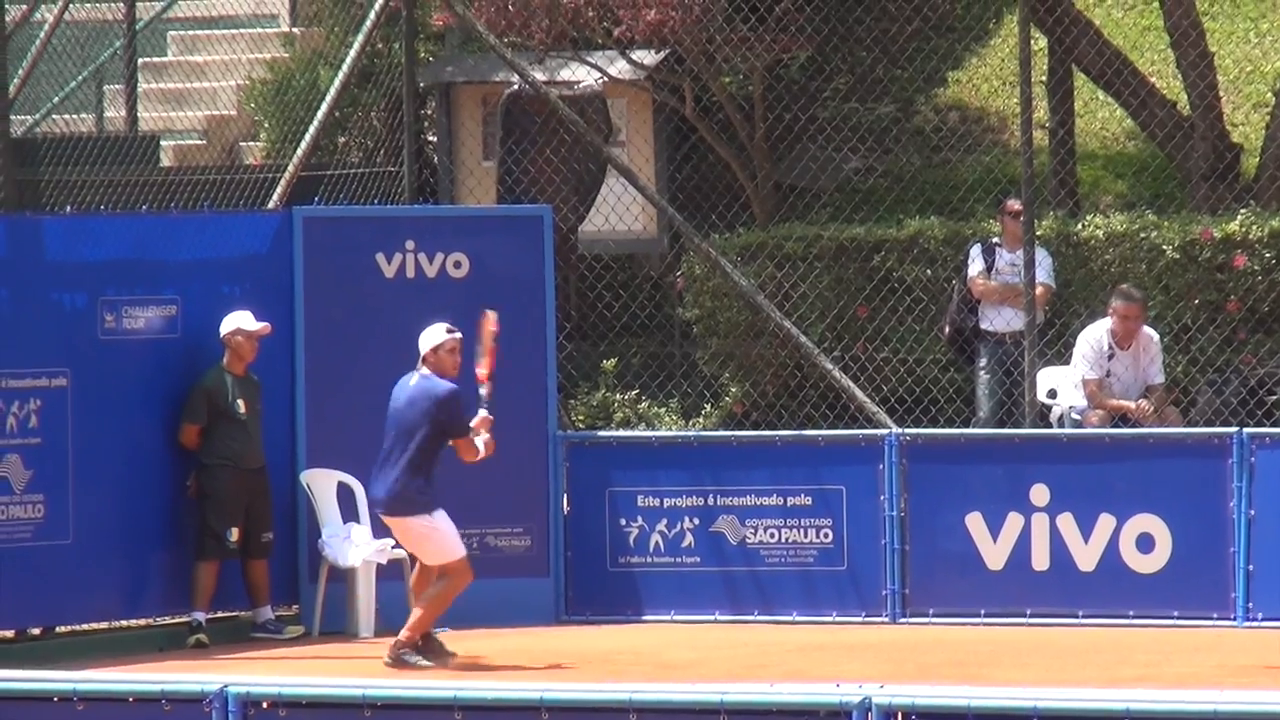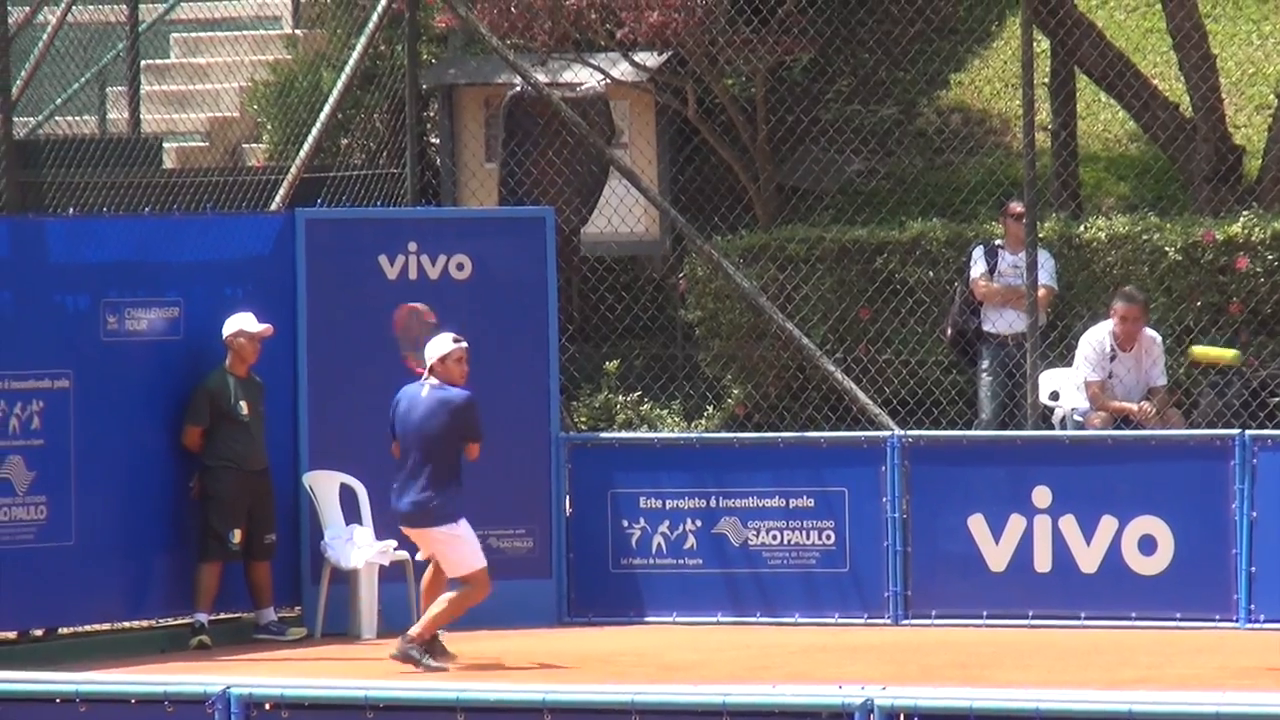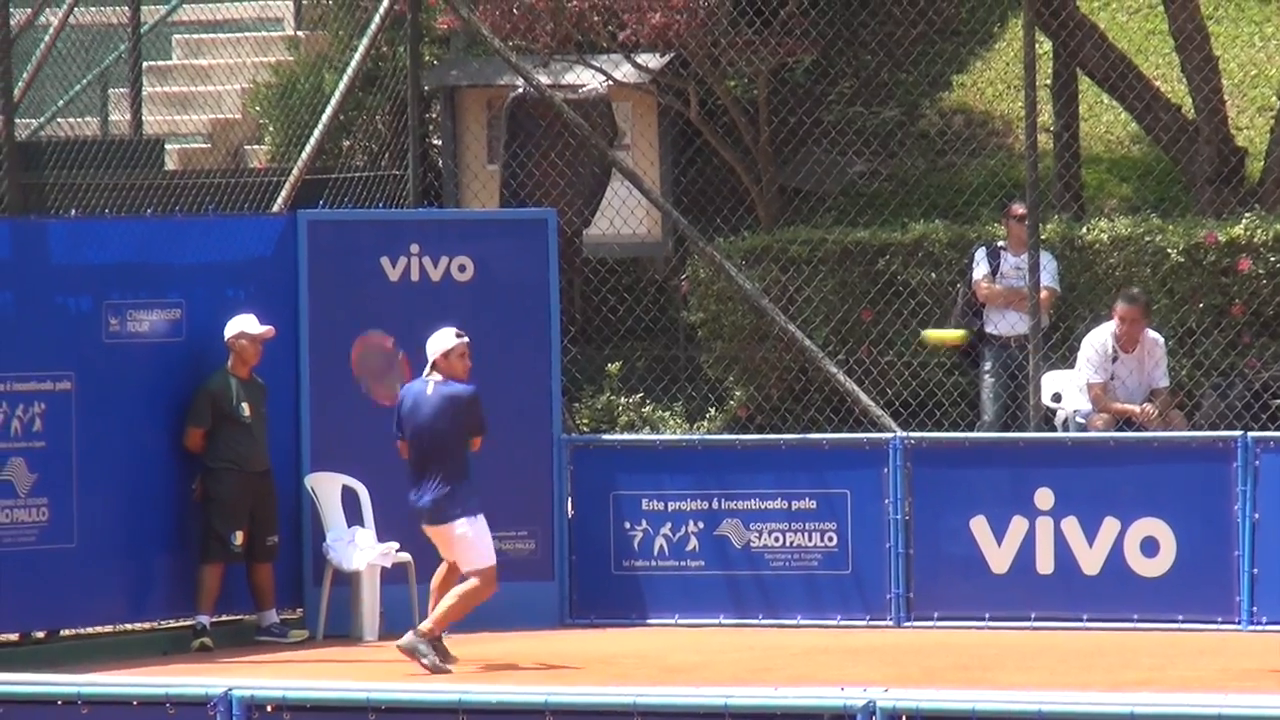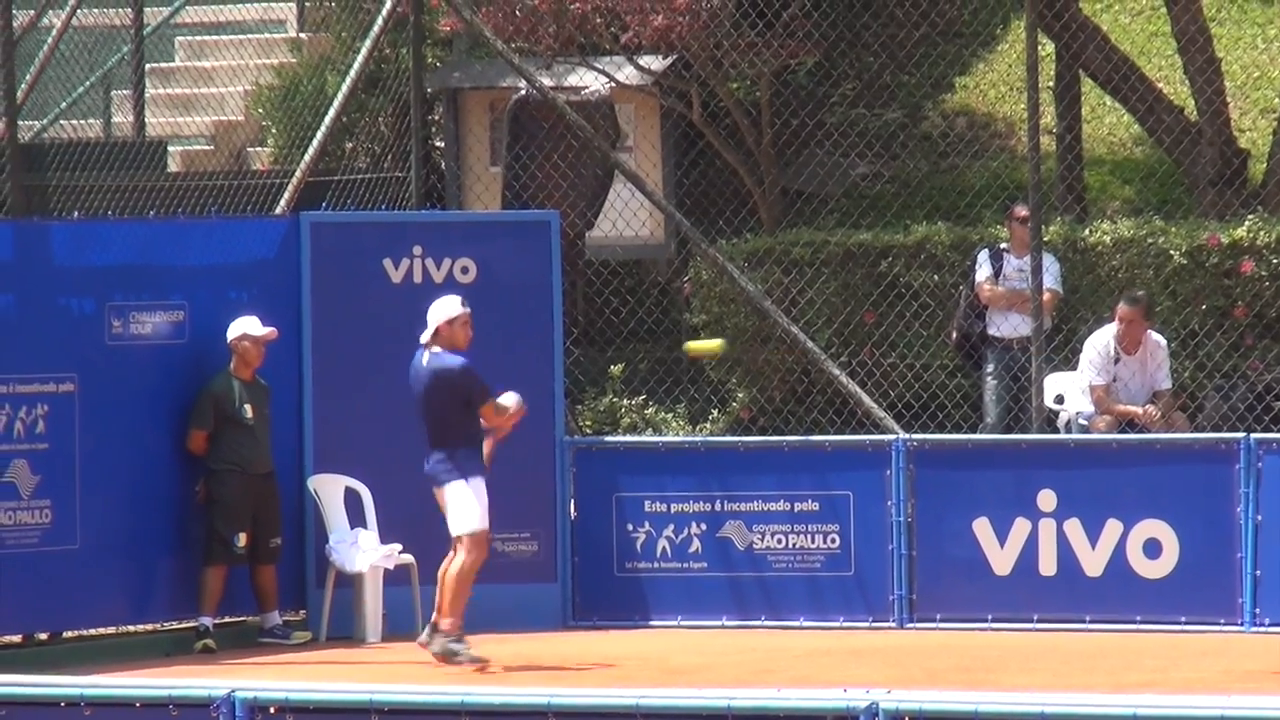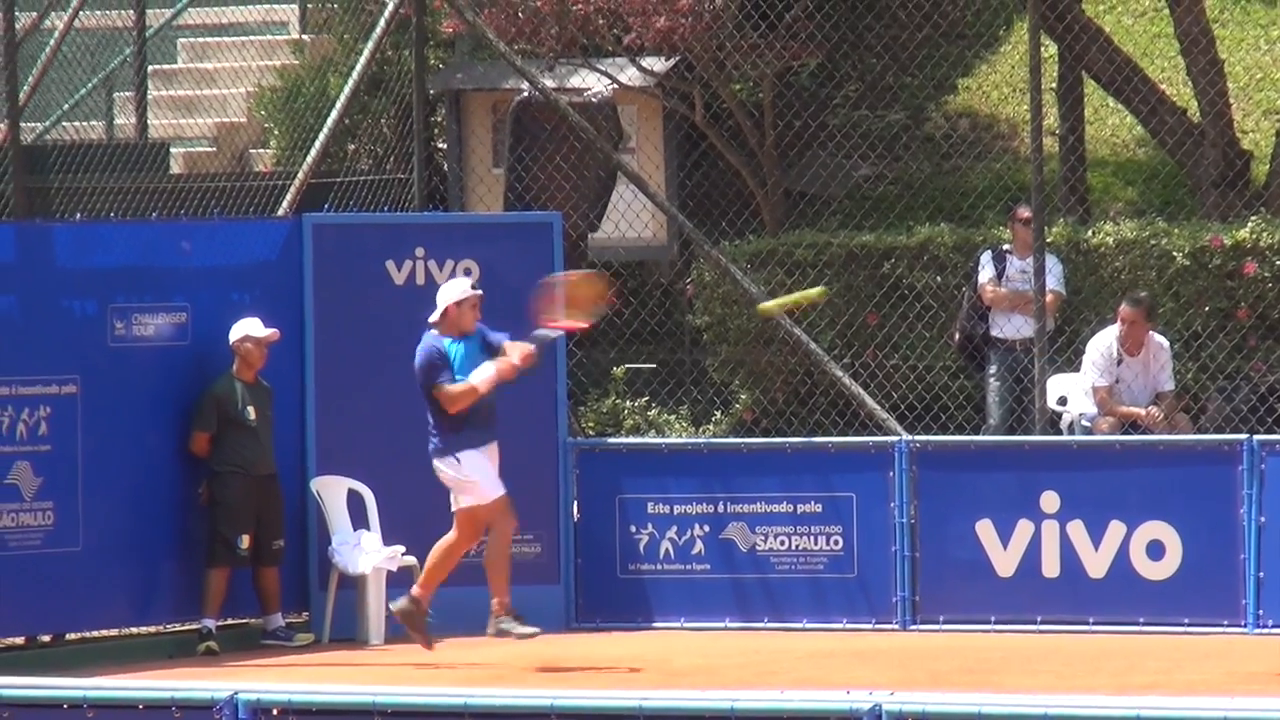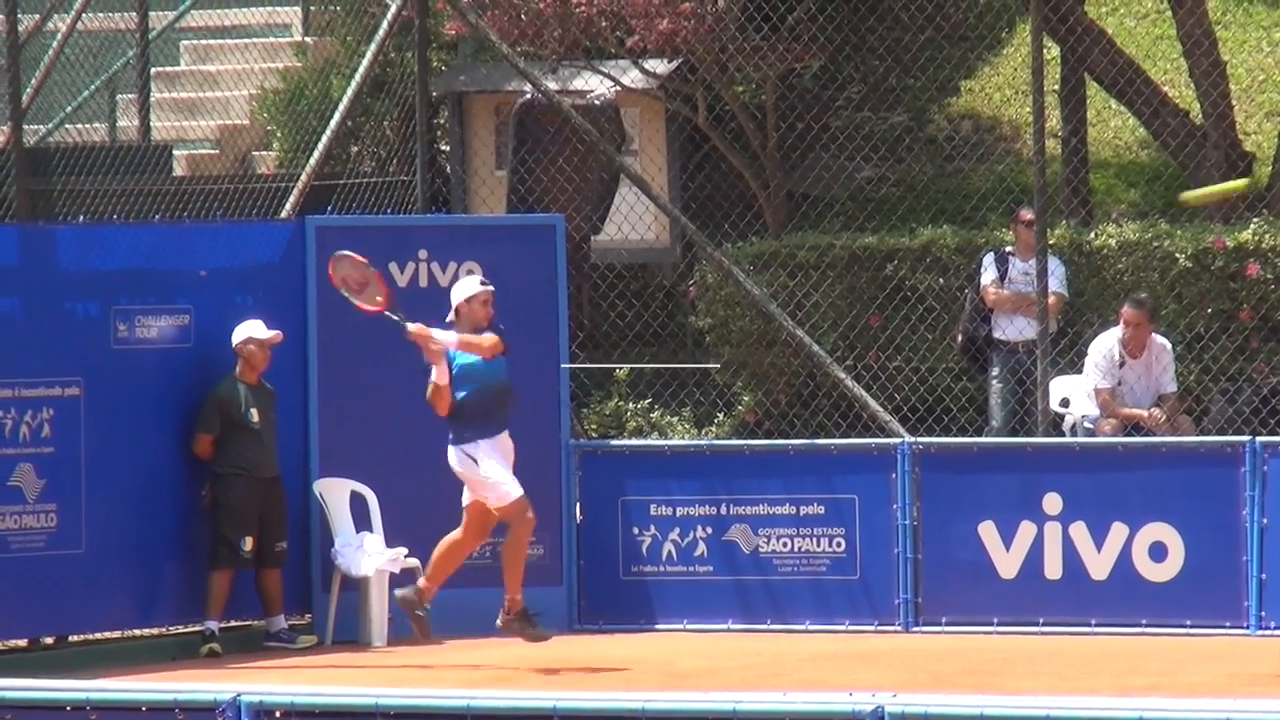
dt=0.1s
person 1, frame 1
left shoulder: (403, 386)
right shoulder: (448, 393)
right elbow: (467, 452)
left wrist: (472, 428)
right wrist: (483, 444)
left hip: (385, 495)
right hip: (413, 499)
left knee: (429, 559)
right knee: (459, 574)
left ankle: (422, 637)
right ankle: (406, 642)
person 1, frame 2
left shoulder: (404, 396)
right shoulder: (462, 400)
right elbow: (472, 451)
left hip: (405, 506)
right hip: (437, 510)
left knee: (443, 562)
right knee: (477, 585)
left ankle: (426, 638)
right ankle: (413, 640)
person 1, frame 3
left shoulder: (408, 394)
right shoulder: (465, 396)
left elbow: (405, 452)
right elbow: (474, 444)
left hip: (424, 500)
right hip: (455, 504)
left knee: (456, 563)
right knee: (483, 581)
left ankle: (428, 639)
right ankle: (422, 635)
person 1, frame 4
left shoulder: (423, 361)
right shoulder: (458, 367)
right elbow: (494, 415)
right wrist: (512, 408)
left hip: (444, 465)
right hip: (460, 468)
left knee: (464, 546)
right knee: (474, 548)
left ankle: (438, 627)
right ankle: (448, 634)
person 1, frame 5
left shoulder: (481, 337)
right shoulder: (432, 350)
left elbow: (516, 353)
right elbow: (453, 403)
left wrist: (519, 356)
right wrist: (489, 376)
left hip: (479, 447)
right hip: (457, 452)
left knee: (466, 532)
right knee: (503, 519)
left ankle: (414, 602)
right ankle: (501, 613)
person 1, frame 6
left shoulder: (490, 332)
right shoulder: (439, 346)
left elbow: (492, 346)
right elbow: (441, 407)
left wrist: (438, 335)
right wrist: (438, 363)
left hip: (496, 442)
right hip: (473, 447)
left knee: (474, 530)
right knee: (523, 518)
left ankle: (420, 593)
right ankle: (513, 611)
person 2, frame 1
left shoulder: (253, 383)
right shoulder: (211, 383)
right elbow: (187, 435)
left wrist: (244, 456)
right wrist: (216, 454)
left hip: (256, 474)
right hip: (222, 478)
left knee: (258, 550)
right knee: (212, 549)
left ankle: (264, 619)
right ankle: (198, 623)
person 2, frame 2
left shoulder: (256, 384)
right shoulder: (213, 385)
right elbow: (190, 437)
left wrist: (250, 458)
right wrist: (218, 456)
left hip: (258, 476)
right hip: (224, 480)
left knee: (261, 552)
right knee: (214, 551)
left ankle: (266, 621)
right ankle: (200, 624)
person 2, frame 3
left shoulder: (259, 386)
right shoulder: (215, 387)
right elbow: (192, 439)
left wrist: (248, 459)
right wrist: (220, 457)
left hip: (261, 478)
right hip: (227, 482)
left knee: (263, 553)
right knee: (217, 553)
left ankle: (269, 623)
right ankle: (202, 626)
person 2, frame 4
left shoulder: (262, 388)
right shoulder: (218, 388)
right elbow: (195, 441)
left wrist: (254, 461)
right wrist: (223, 459)
left hip: (264, 480)
right hip: (230, 484)
left knee: (266, 555)
right knee: (219, 554)
left ankle: (271, 624)
right ankle: (205, 628)
person 2, frame 5
left shoulder: (264, 390)
right shoulder: (221, 391)
right elbow: (198, 444)
left wrist: (259, 463)
right wrist: (227, 461)
left hip: (267, 481)
right hip: (233, 486)
left knee: (269, 557)
right knee: (223, 557)
left ankle: (274, 626)
right ankle: (207, 630)
person 2, frame 6
left shoulder: (267, 392)
right shoulder: (224, 393)
right elbow: (202, 446)
left wrist: (263, 466)
right wrist: (230, 464)
left hip: (270, 484)
right hip: (236, 488)
left knee: (271, 559)
right knee: (226, 559)
left ankle: (277, 628)
right ankle: (210, 631)
person 3, frame 1
left shoulder: (1040, 255)
right shoulder: (981, 250)
left elbow: (1039, 299)
right elbow: (978, 288)
left wrist: (996, 292)
right wrist: (1021, 288)
left hip: (1027, 342)
right hip: (991, 343)
left knee: (1026, 415)
right knee: (986, 416)
person 3, frame 2
left shoulder: (1042, 257)
right shoulder: (983, 252)
left elbow: (1041, 301)
right elbow: (981, 291)
left wrist: (998, 294)
right wrist: (1023, 290)
left hip: (1029, 344)
right hip: (993, 345)
left knee: (1028, 416)
right knee: (988, 417)
person 3, frame 3
left shoulder: (1045, 258)
right shoulder: (986, 254)
left elbow: (1044, 302)
right elbow: (983, 292)
left wrist: (1000, 295)
right wrist: (1026, 292)
right hip: (996, 346)
right knee: (990, 419)
person 3, frame 4
left shoulder: (1047, 261)
right shoulder: (989, 256)
left elbow: (1046, 305)
right elbow: (986, 294)
left wrist: (1003, 297)
right wrist: (1029, 294)
right hip: (998, 349)
left knee: (1033, 420)
right knee: (993, 421)
person 3, frame 5
left shoulder: (1051, 262)
right shoulder: (992, 257)
left elbow: (1049, 306)
right elbow: (989, 295)
left wrist: (1006, 299)
right wrist: (1031, 295)
right hip: (1002, 350)
left knee: (1036, 421)
right knee: (996, 422)
person 3, frame 6
left shoulder: (1053, 264)
right shoulder: (994, 259)
left elbow: (1051, 308)
right elbow: (991, 297)
left wrist: (1009, 301)
right wrist: (1034, 297)
left hip: (1040, 351)
right hip: (1004, 352)
left knee: (1039, 423)
right knee: (998, 424)
